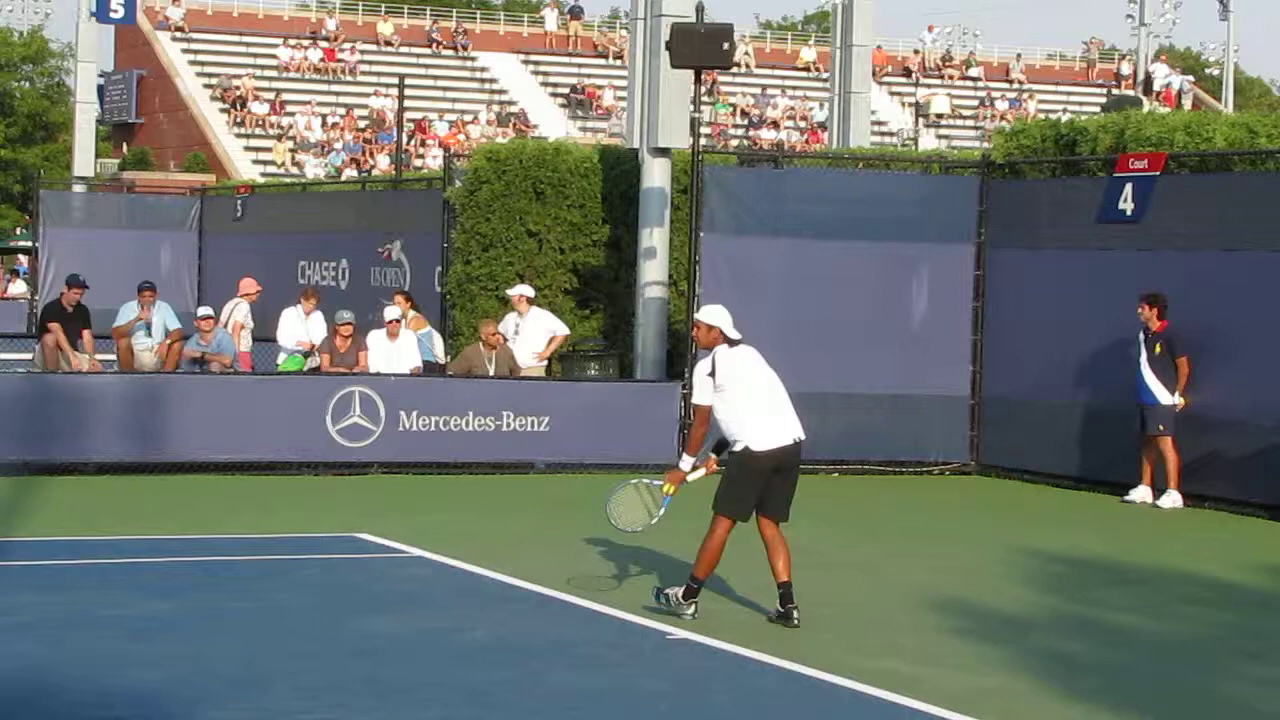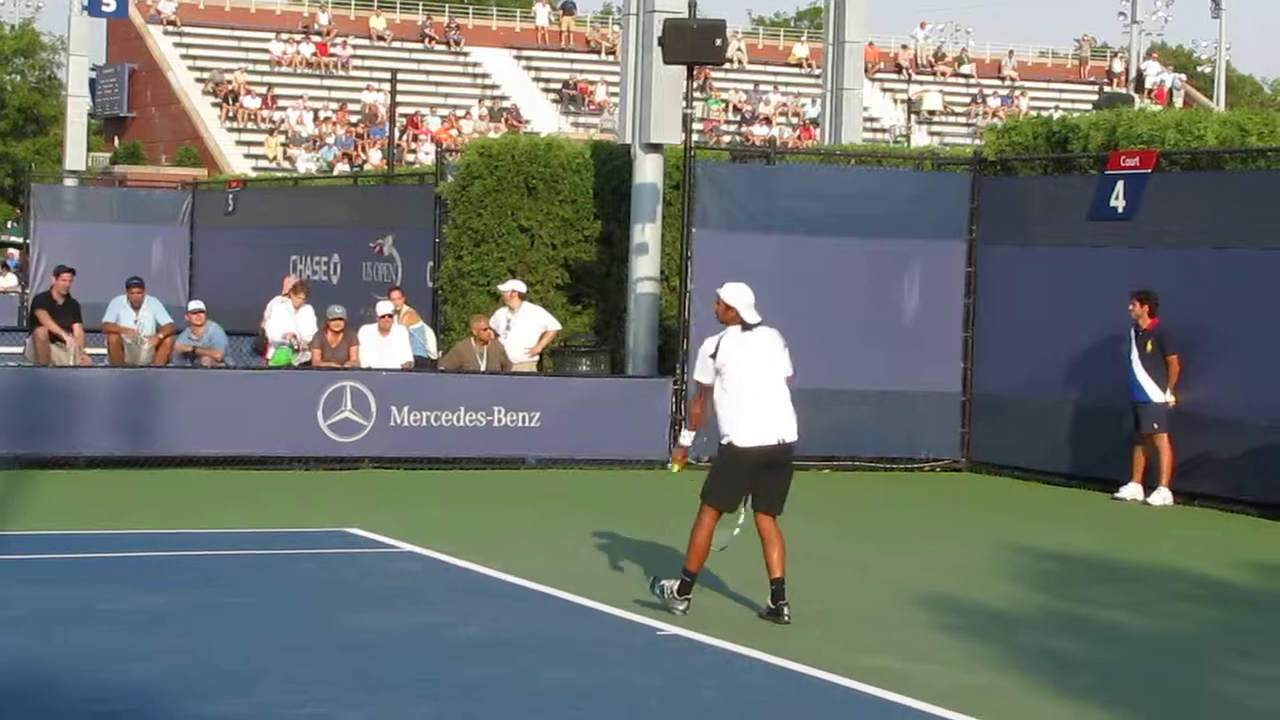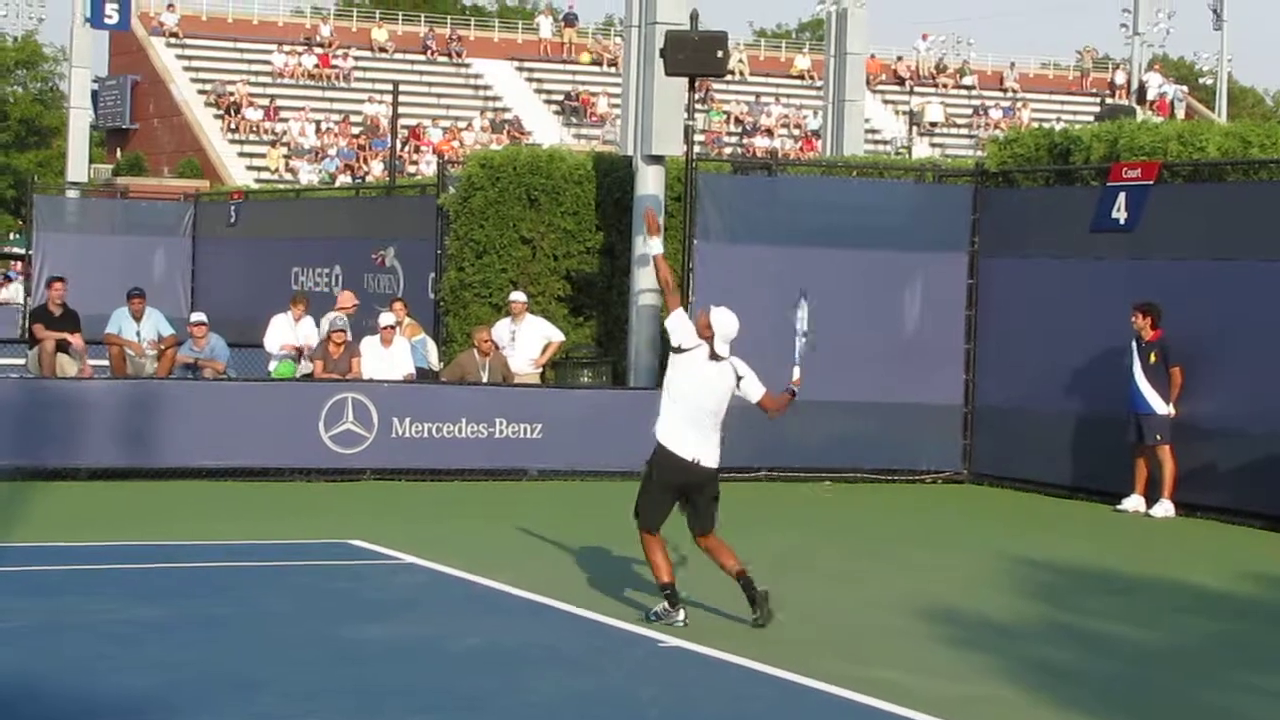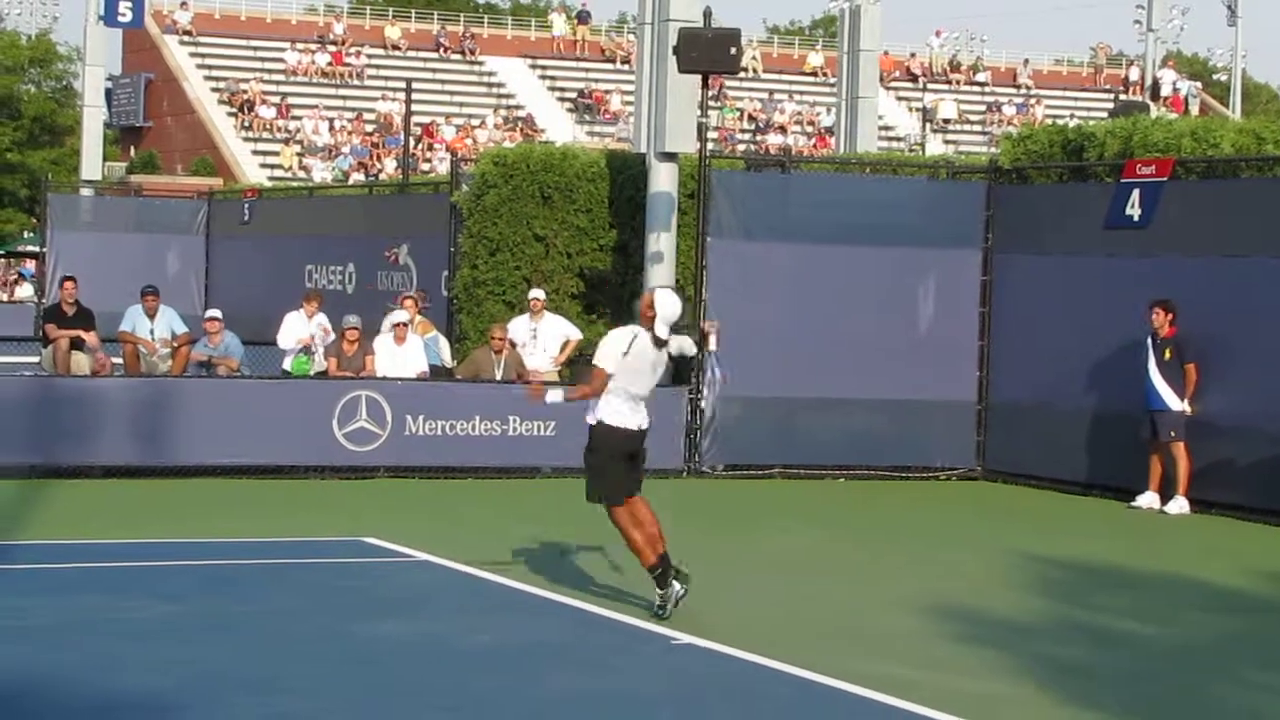
dt=0.5s
person 1, frame 1
left shoulder: (706, 367)
right shoulder: (750, 354)
left elbow: (701, 424)
left wrist: (682, 467)
right wrist: (719, 453)
left hip: (756, 450)
right hip: (789, 444)
left knee: (722, 523)
right knee: (769, 524)
left ankle: (687, 597)
right ankle: (787, 605)
person 1, frame 2
left shoulder: (715, 346)
right shoulder: (774, 338)
left elbow: (700, 399)
right elbow: (784, 387)
left wrist: (684, 441)
left hip: (743, 443)
right hip: (782, 442)
left knee: (708, 513)
right knee: (766, 519)
left ankle: (682, 592)
right ankle: (779, 602)
person 1, frame 3
left shoulder: (686, 344)
right shoulder: (736, 369)
left elbow: (668, 289)
right elbow: (772, 405)
left wrist: (654, 241)
right wrist: (792, 390)
left hip: (671, 457)
right hip: (707, 466)
left knee: (648, 530)
right knee: (706, 536)
left ankle: (672, 605)
right ankle: (754, 593)
person 1, frame 4
left shoulder: (621, 339)
right shoulder: (666, 342)
left elbow: (593, 389)
right elbow: (693, 346)
left wrist: (550, 394)
right wrist: (706, 334)
left hip: (609, 431)
right hip: (636, 430)
left knee: (619, 511)
right knee: (633, 499)
left ankle: (666, 580)
right ankle: (669, 572)
person 2, frame 1
left shoulder: (1168, 336)
right shoulder: (1143, 334)
left elbow: (1183, 367)
left wrist: (1178, 395)
right wrist: (1144, 391)
left hip: (1162, 400)
right hip: (1146, 399)
left knee: (1165, 443)
right knee: (1148, 443)
left ankle: (1173, 493)
right ankle: (1145, 488)
person 2, frame 2
left shoulder: (1159, 333)
right shoulder: (1134, 332)
left elbow: (1174, 366)
left wrist: (1168, 392)
right wrist: (1135, 390)
left hip: (1155, 398)
right hip: (1138, 396)
left knee: (1160, 440)
right knee: (1139, 440)
left ankle: (1164, 491)
right ankle: (1136, 486)
person 2, frame 3
left shoulder: (1162, 344)
right shoulder: (1135, 343)
left elbow: (1177, 377)
left wrist: (1170, 404)
right wrist: (1136, 401)
left hip: (1157, 409)
right hip: (1139, 408)
left knee: (1163, 452)
right knee: (1140, 452)
left ankle: (1166, 503)
right ankle: (1138, 498)
person 2, frame 4
left shoulder: (1178, 341)
right shoulder: (1151, 340)
left elbow: (1191, 373)
left wrist: (1185, 401)
right wrist: (1151, 397)
left hip: (1172, 406)
right hip: (1154, 405)
left knee: (1177, 449)
right knee: (1154, 449)
left ankle: (1181, 499)
right ankle: (1152, 495)
